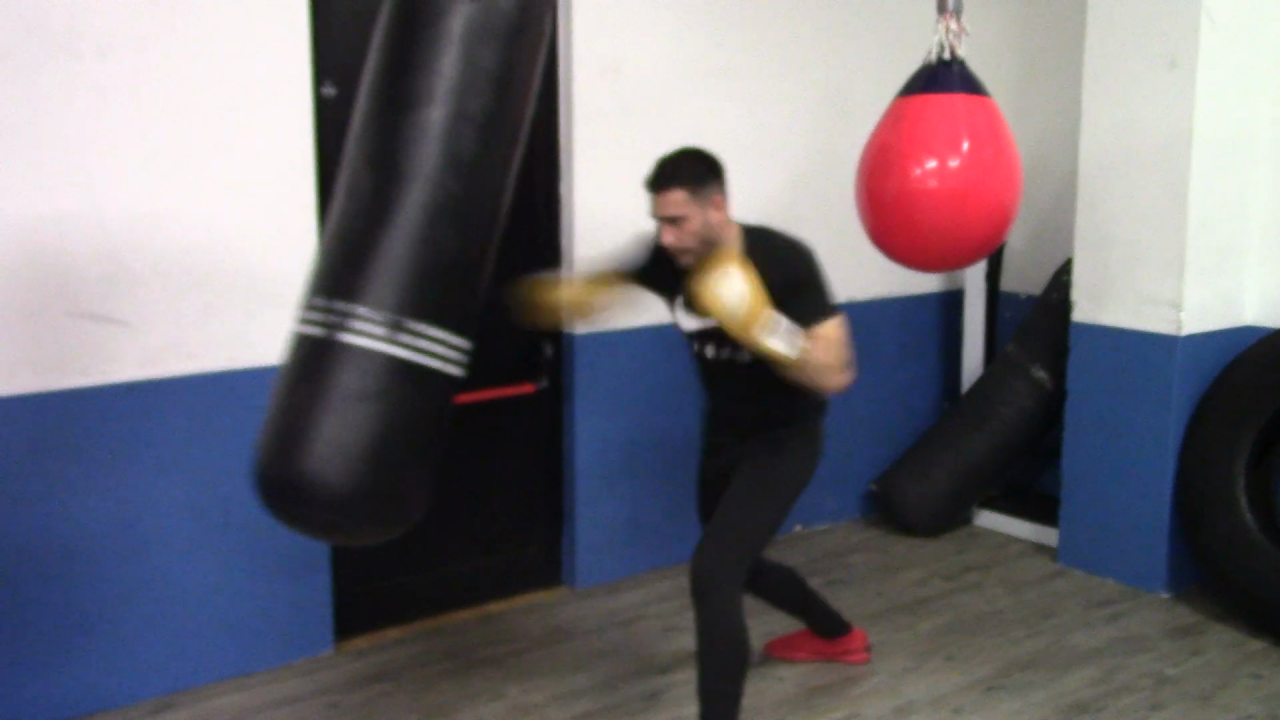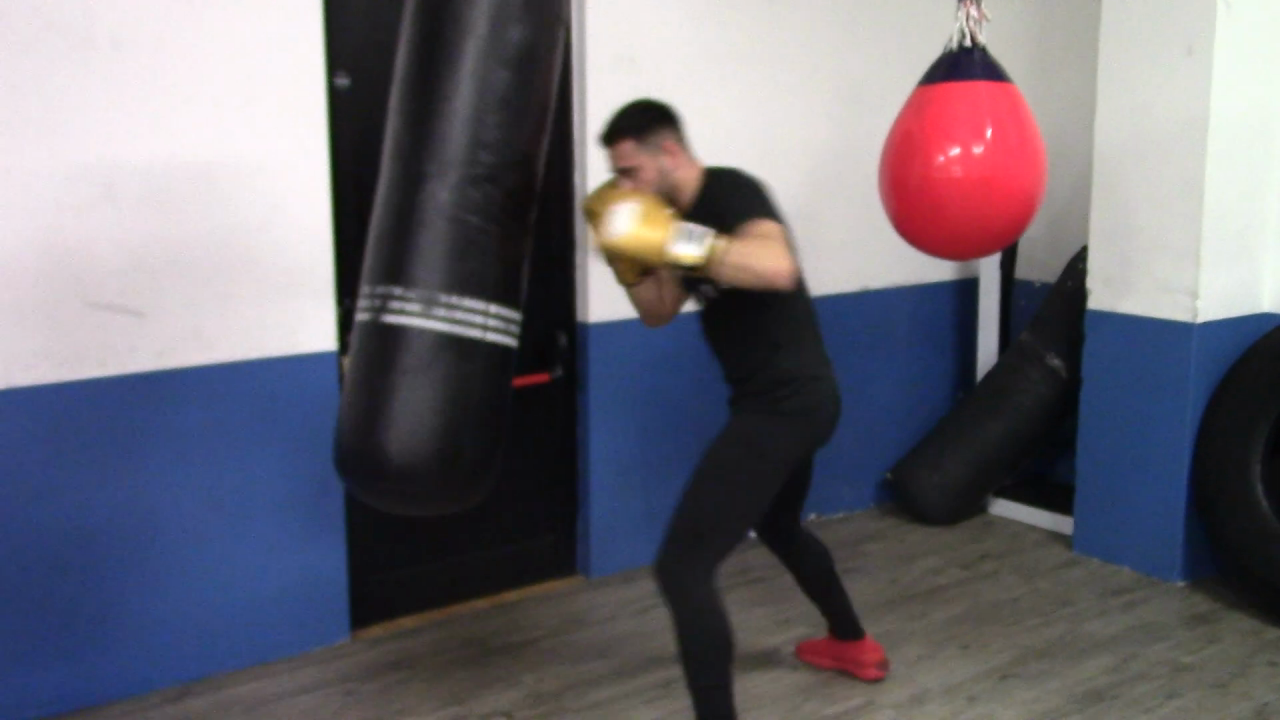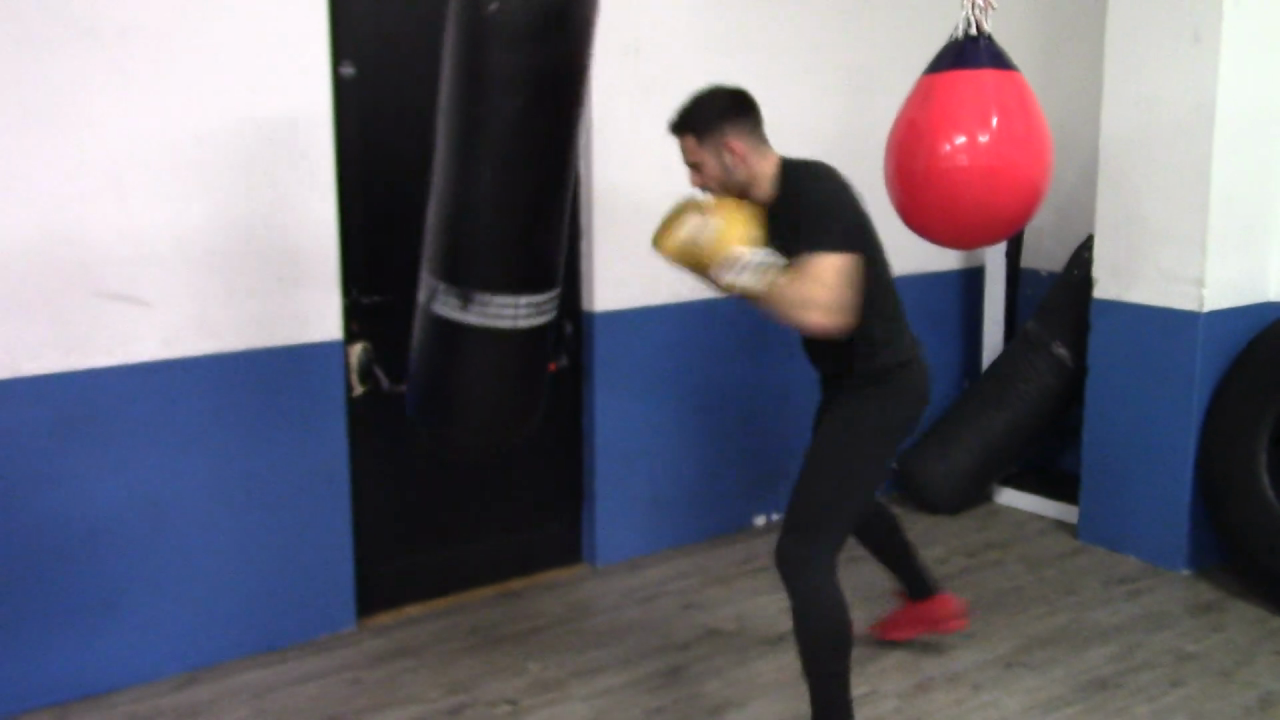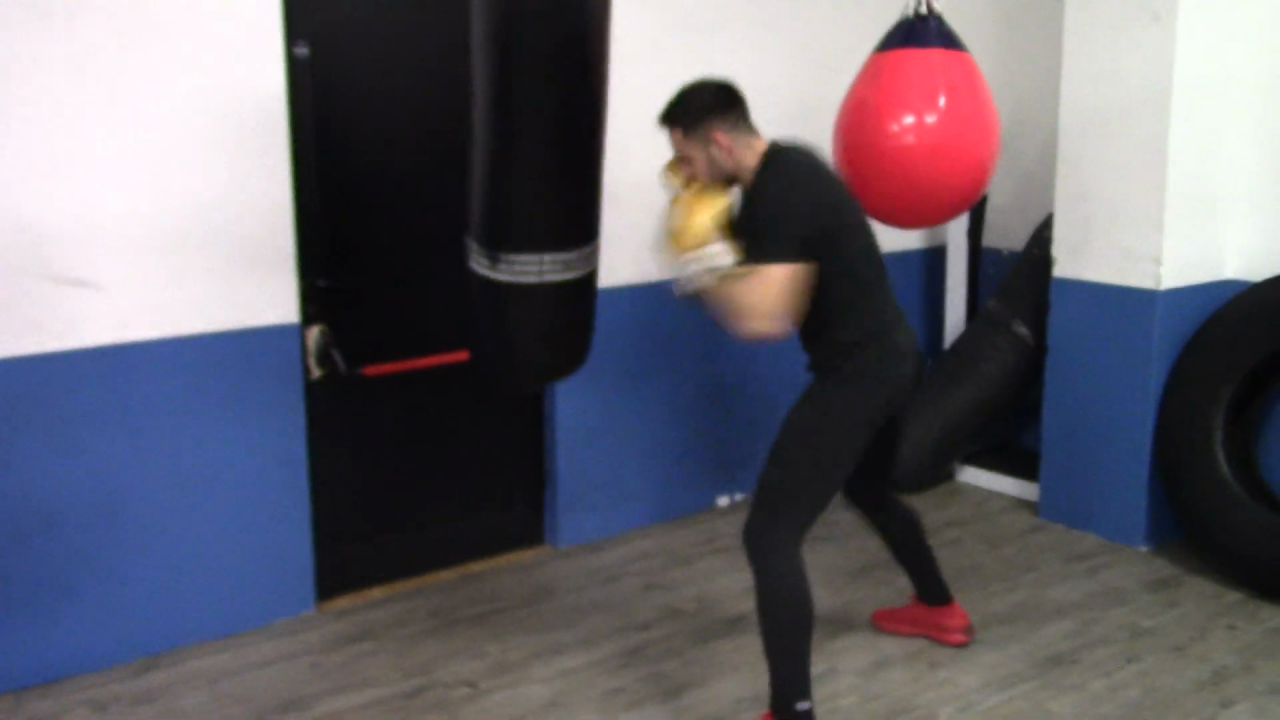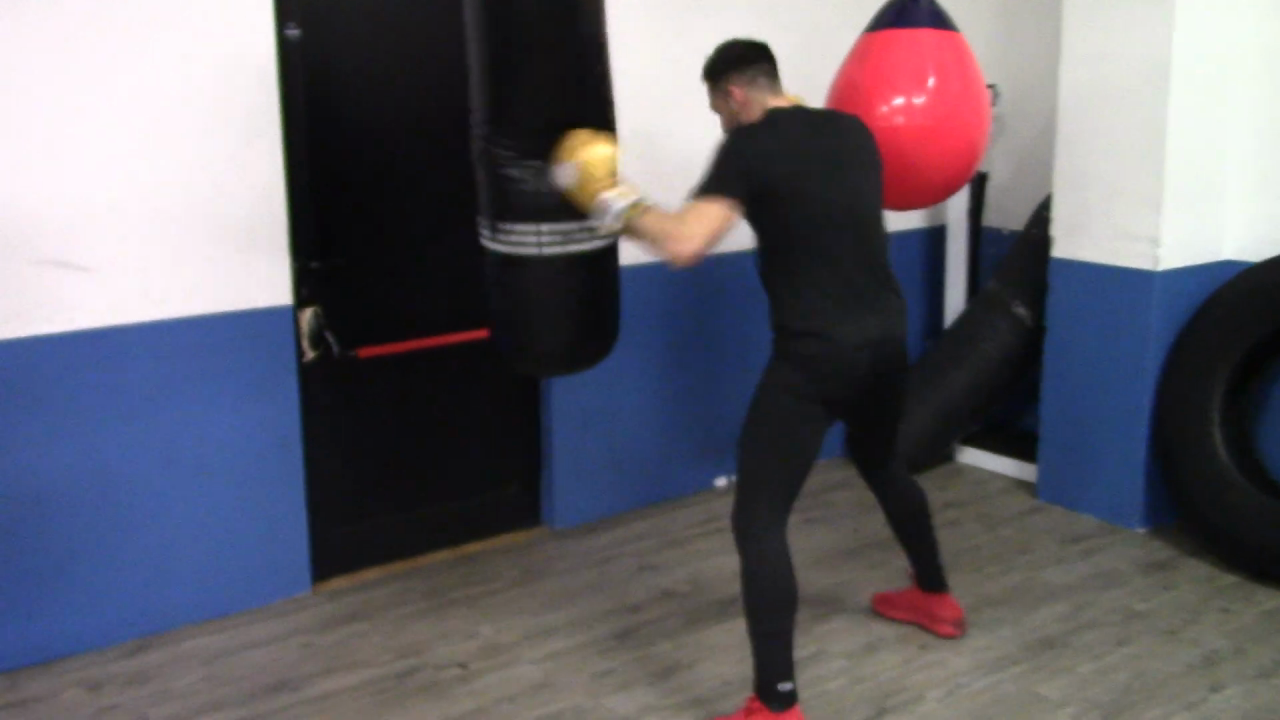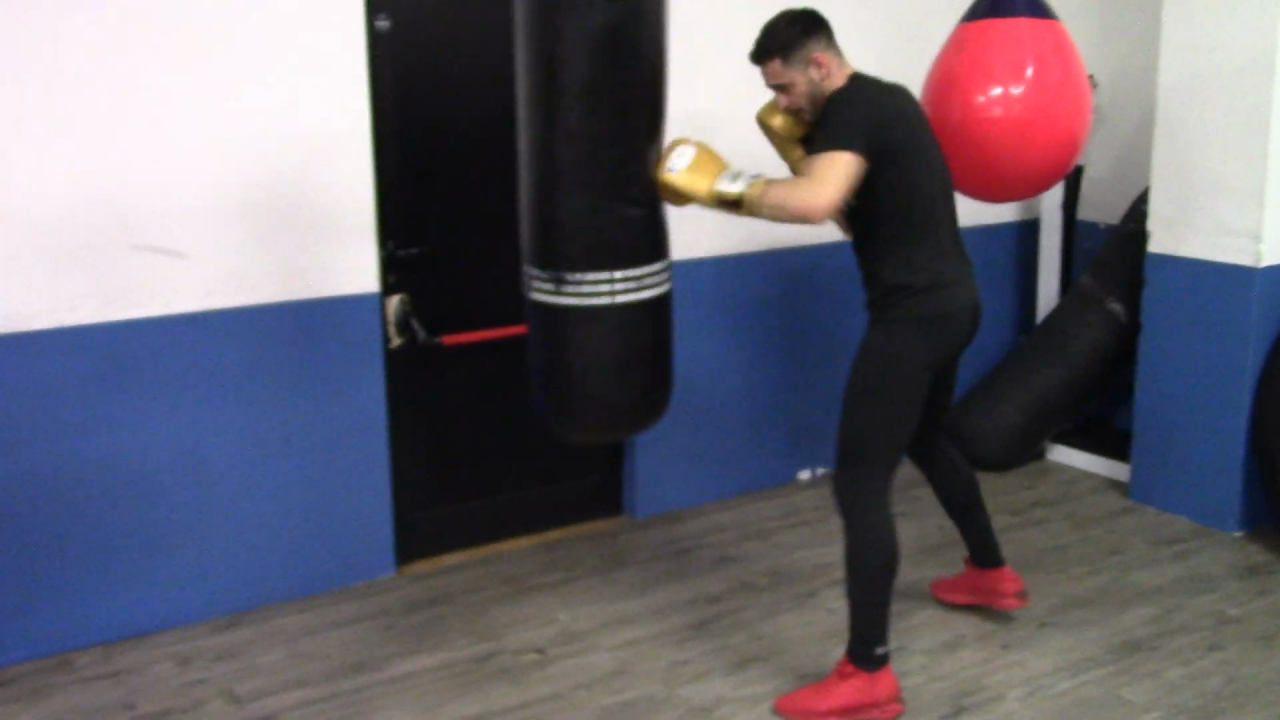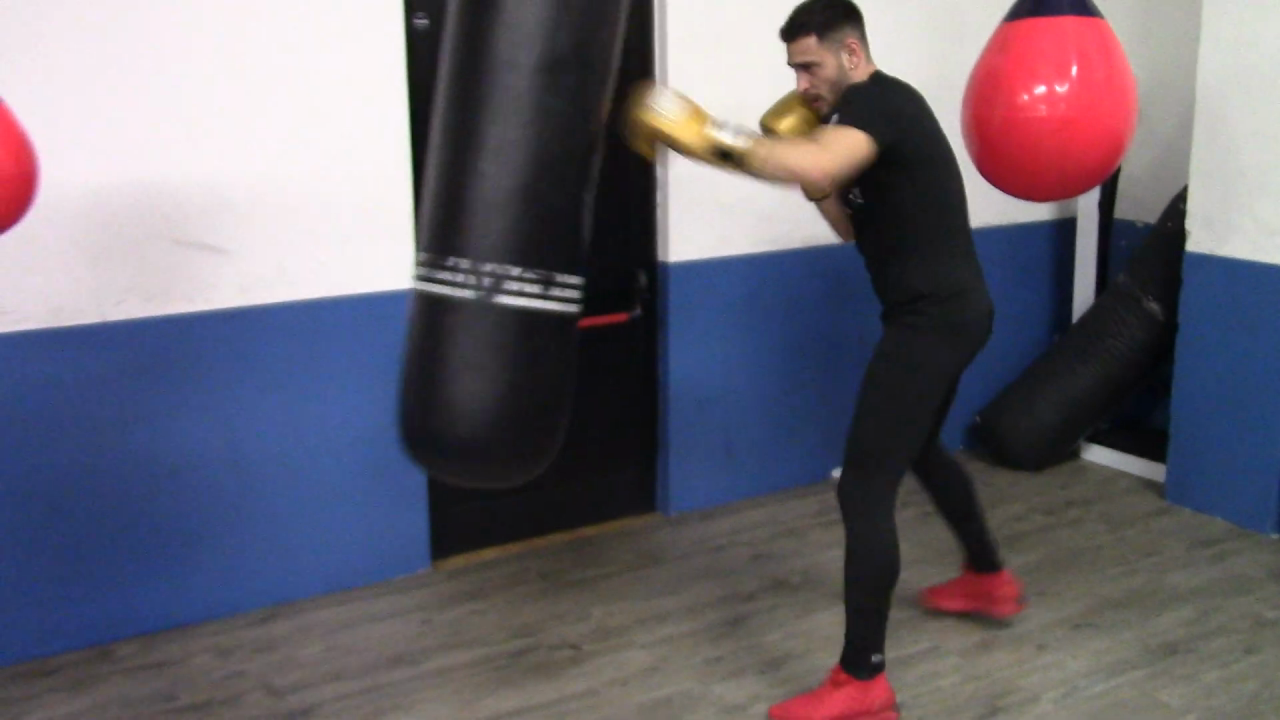
dt=0.5s
person 1, frame 1
left shoulder: (785, 261)
right shoulder: (669, 261)
left elbow: (833, 374)
right elbow: (591, 290)
left wrist: (765, 330)
right wrist: (554, 300)
left hip: (782, 442)
right hip: (725, 437)
left knee: (714, 578)
right knee: (739, 563)
right ankle: (838, 635)
person 1, frame 2
left shoulder: (730, 192)
right shoulder: (689, 210)
left elbow: (776, 269)
right elbow: (657, 310)
left wrist: (672, 241)
right wrist: (625, 248)
left hip: (781, 402)
right hip: (808, 394)
left knee: (681, 568)
right knee: (778, 525)
right ankle: (854, 644)
person 1, frame 3
left shoulder: (815, 196)
right shoulder: (753, 194)
left elbow: (821, 313)
right elbow: (740, 261)
left wrist: (745, 268)
left hip: (879, 385)
right hip: (849, 381)
left knee: (801, 554)
right knee: (849, 502)
right ankle: (930, 602)
person 1, frame 4
left shoulder: (781, 198)
right shoulder: (782, 168)
left elbow: (764, 320)
left wrist: (705, 260)
right wrist: (716, 222)
left hip: (858, 372)
right hip: (893, 355)
left knee: (769, 537)
right knee: (865, 491)
right ankle: (939, 610)
person 1, frame 5
left shoulder: (751, 145)
right shoulder: (853, 131)
left elbow: (682, 244)
left wrist: (605, 197)
left hip: (816, 350)
right hip: (887, 336)
left knee: (759, 519)
right knee: (880, 465)
right ankle: (934, 598)
person 1, frame 6
left shoulder: (855, 108)
right shoulder: (880, 101)
left elbow: (813, 204)
right elbow: (839, 201)
left wrist: (721, 185)
right wrist: (797, 147)
left hip: (916, 313)
right hip: (950, 300)
left knee: (859, 484)
right knee: (926, 439)
right ankle: (992, 572)
person 1, frame 7
left shoulder: (885, 103)
right shoulder: (873, 110)
left elbow: (817, 167)
right elbow: (853, 224)
left wrist: (703, 136)
right wrist: (788, 149)
left hip: (934, 319)
right hip: (954, 308)
left knee: (863, 488)
right knee: (918, 449)
right ankle: (989, 577)
